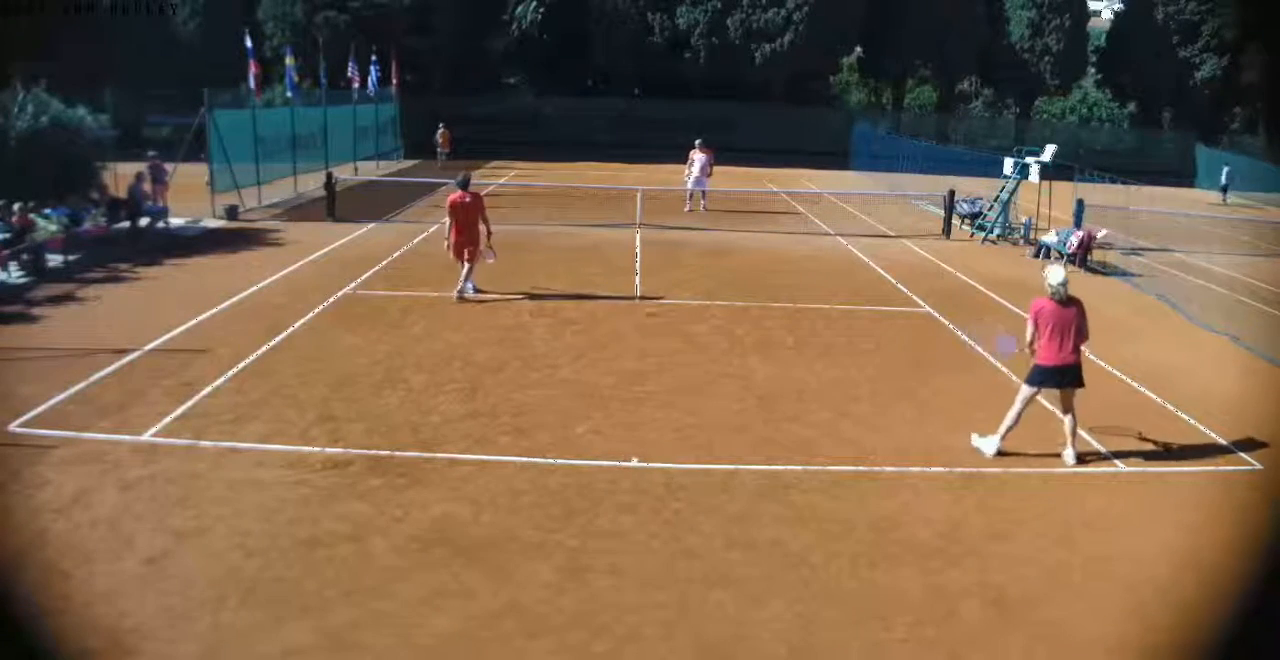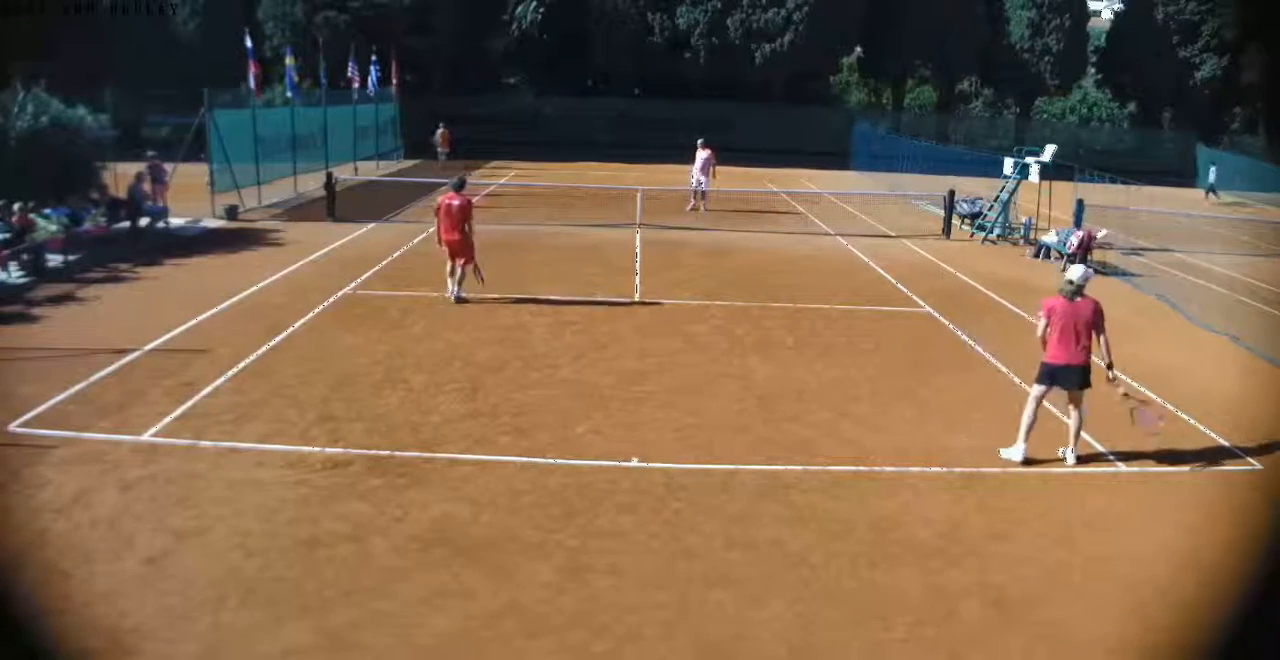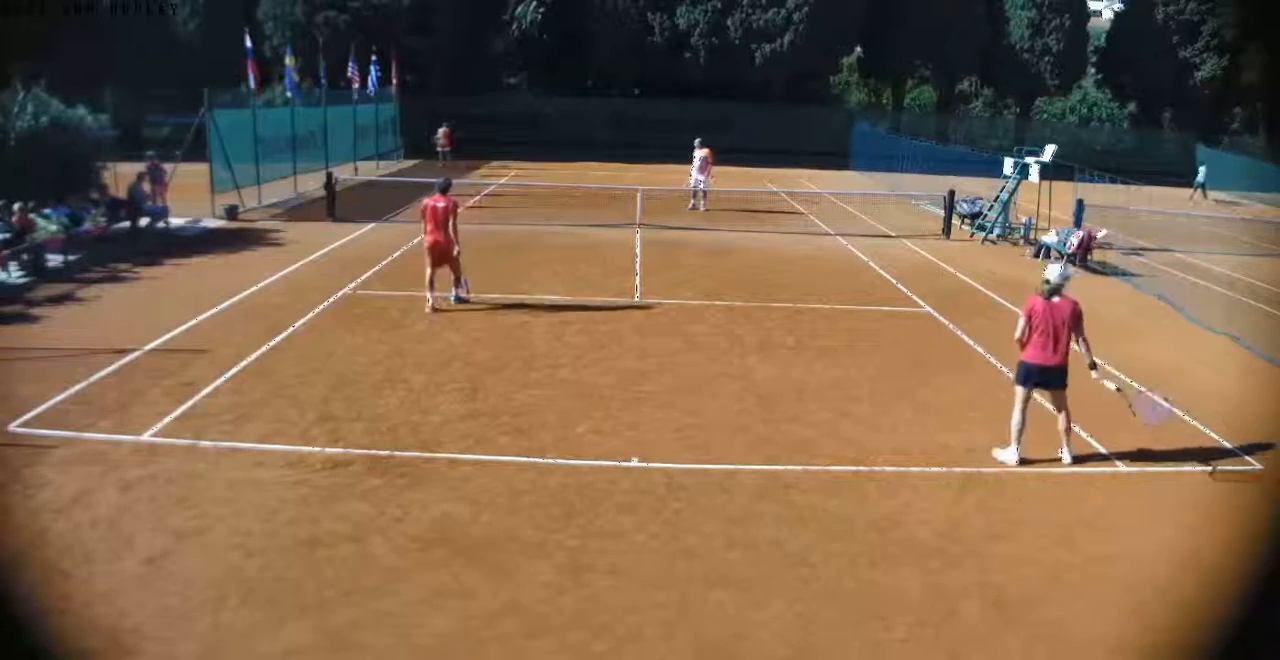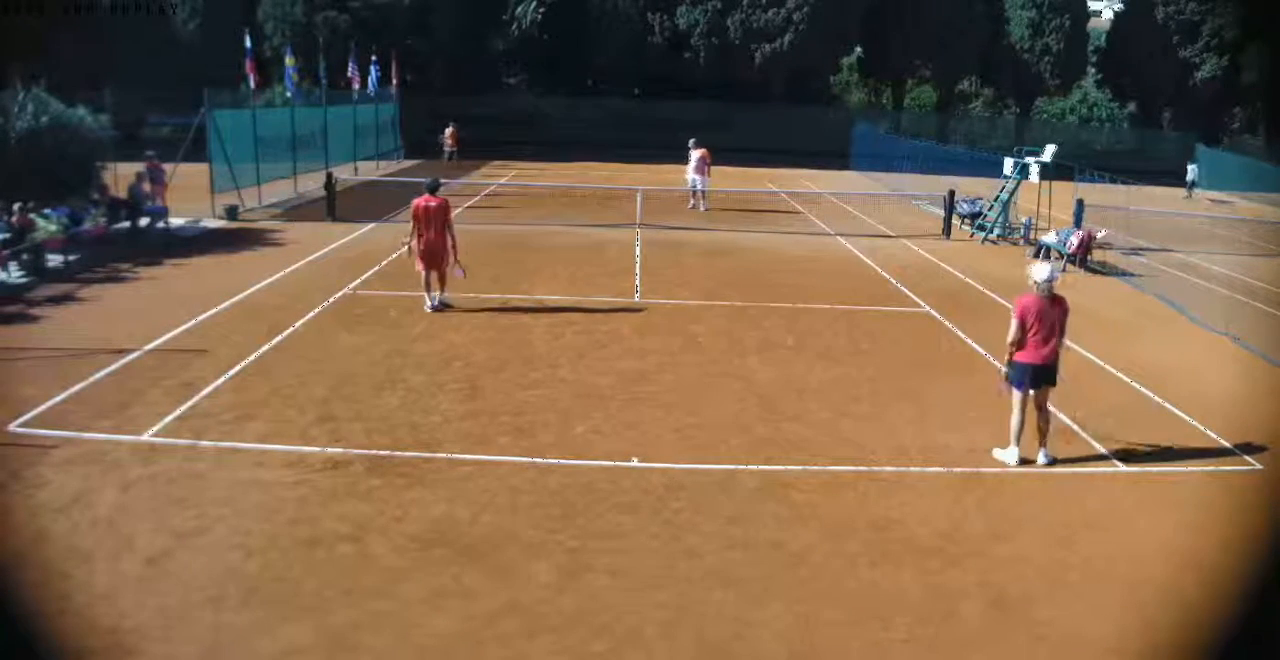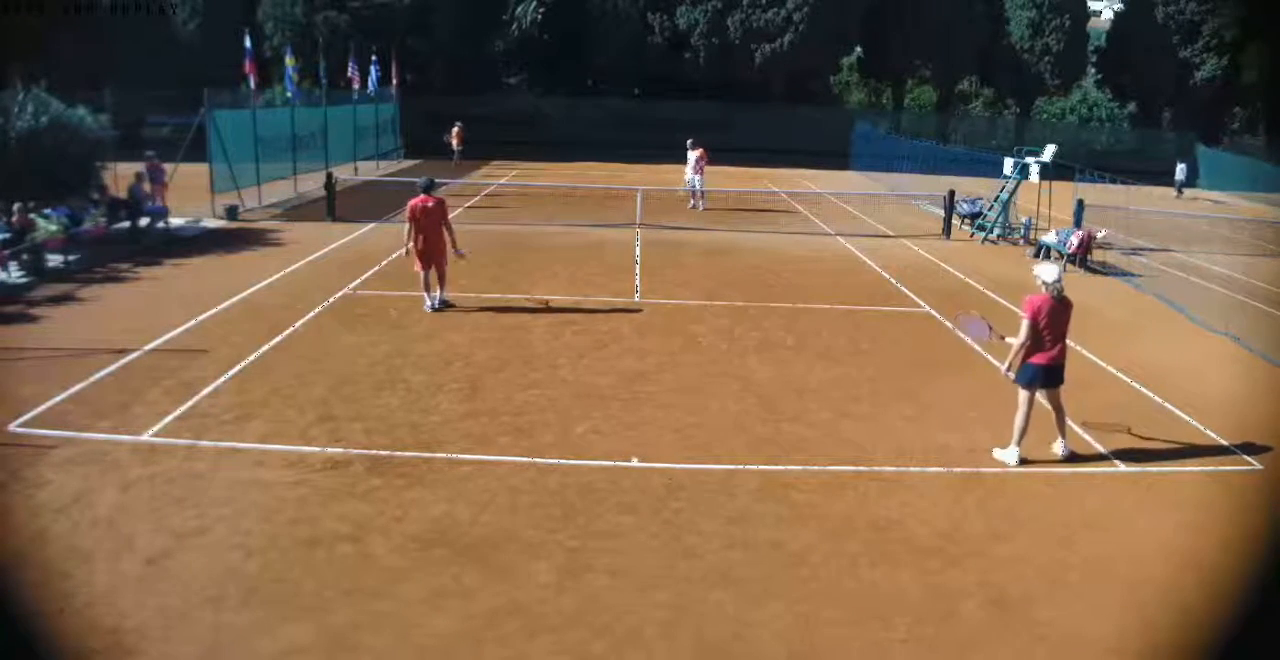
dt=0.4s
person 1, frame 1
left shoulder: (1039, 305)
right shoulder: (1077, 305)
left elbow: (1029, 339)
right elbow: (1084, 336)
left wrist: (1031, 350)
left hip: (1046, 364)
right hip: (1071, 364)
left knee: (1021, 402)
right knee: (1068, 408)
left ankle: (994, 442)
right ankle: (1070, 451)
person 1, frame 2
left shoulder: (1051, 302)
right shoulder: (1093, 306)
left elbow: (1040, 334)
right elbow: (1102, 338)
right wrist: (1109, 366)
left hip: (1053, 361)
right hip: (1079, 364)
left knee: (1033, 402)
right knee: (1075, 408)
left ankle: (1019, 448)
right ankle: (1071, 452)
person 1, frame 3
left shoulder: (1033, 302)
right shoulder: (1072, 306)
left elbow: (1018, 336)
right elbow: (1081, 339)
left wrist: (1026, 350)
right wrist: (1092, 365)
left hip: (1031, 362)
right hip: (1057, 365)
left knee: (1020, 406)
right knee: (1062, 408)
left ankle: (1013, 451)
right ankle: (1066, 451)
person 1, frame 4
left shoulder: (1024, 302)
right shoulder: (1061, 303)
left elbow: (1012, 338)
right elbow: (1060, 337)
left wrist: (1009, 354)
left hip: (1024, 361)
right hip: (1048, 363)
left knee: (1018, 407)
right knee: (1041, 407)
left ankle: (1013, 452)
right ankle: (1043, 452)
person 1, frame 5
left shoulder: (1033, 302)
right shoulder: (1066, 303)
left elbow: (1024, 339)
left wrist: (1008, 361)
right wrist: (1015, 340)
left hip: (1035, 362)
right hip: (1056, 362)
left knee: (1024, 407)
right knee: (1056, 404)
left ankle: (1013, 452)
right ankle: (1062, 445)
